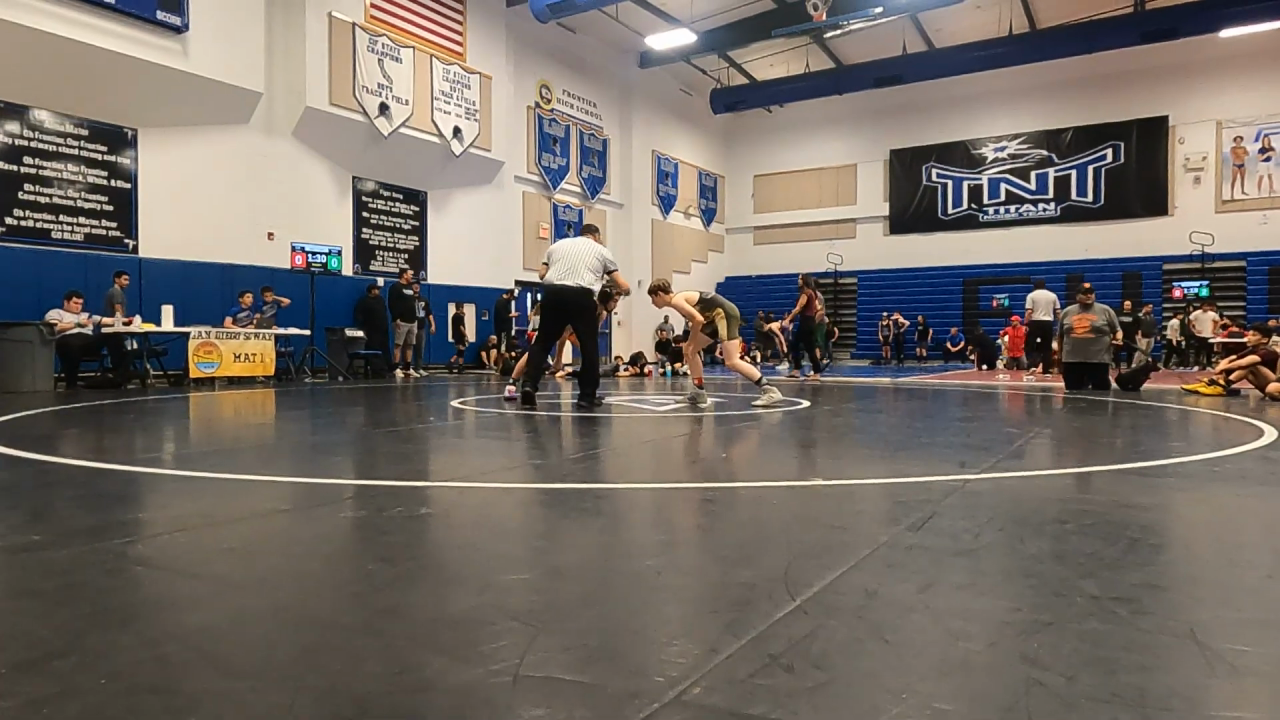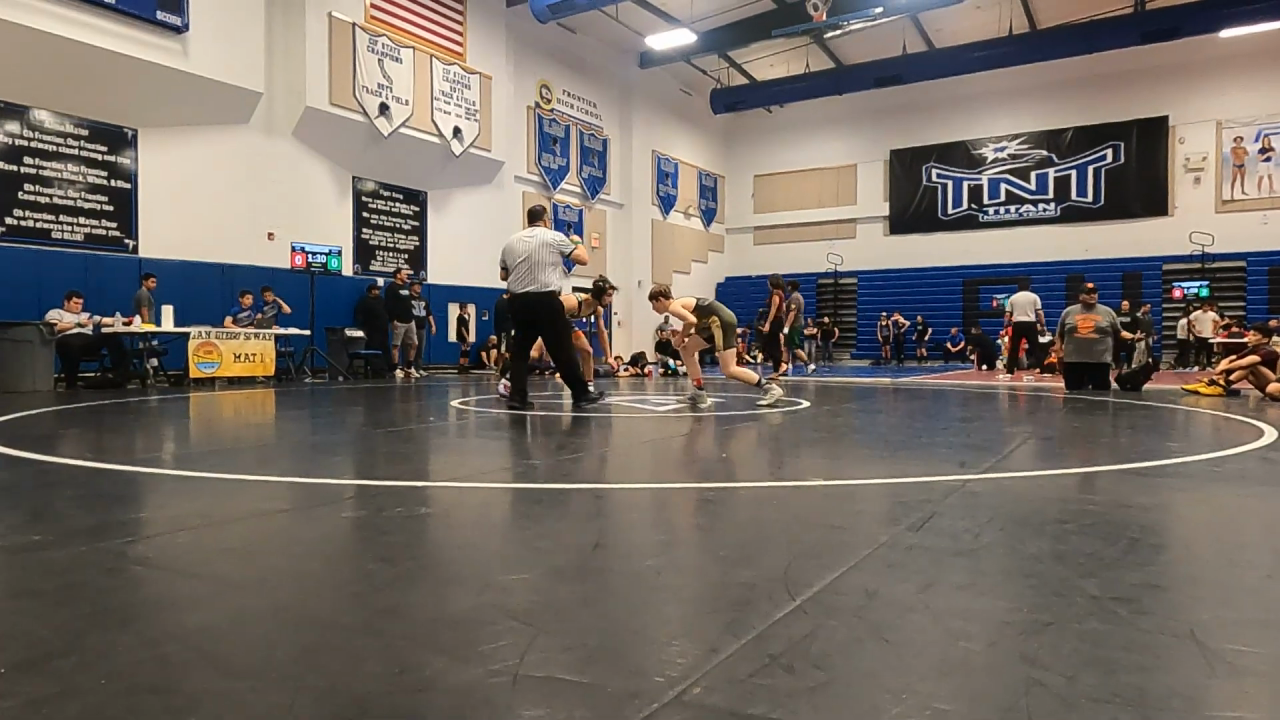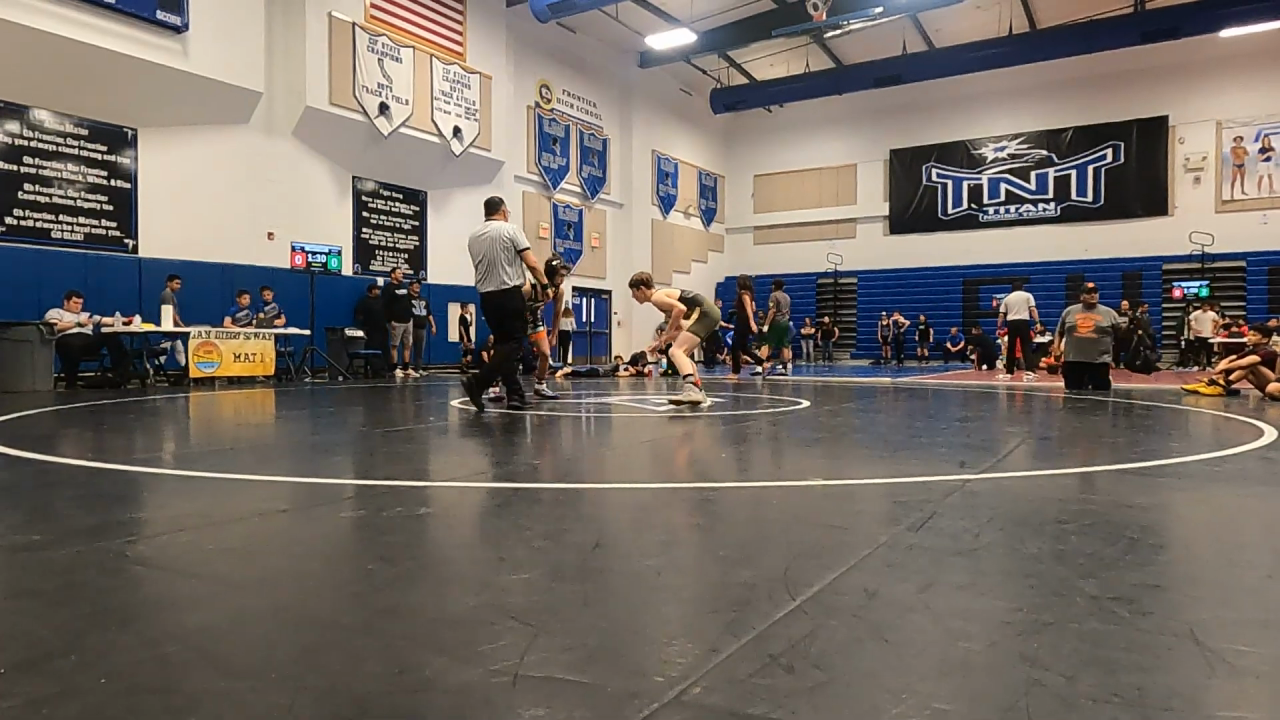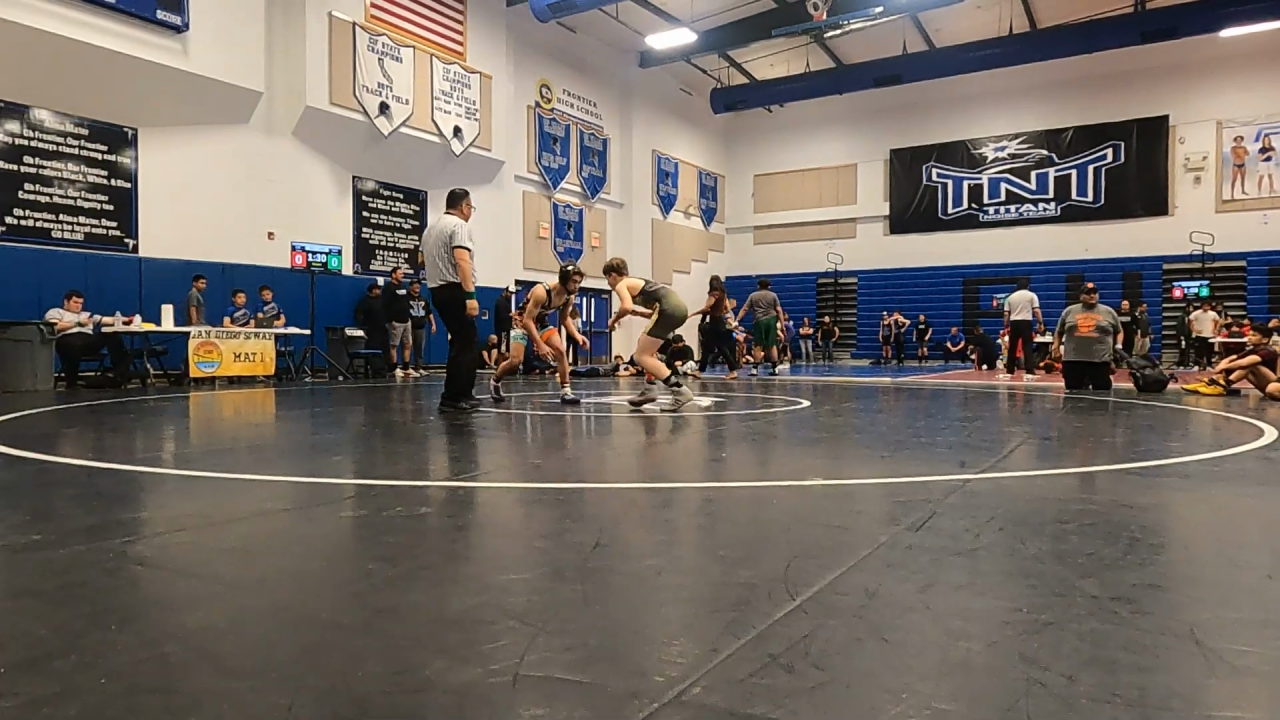
dt=0.4s
person 1, frame 1
left shoulder: (559, 245)
right shoulder: (602, 251)
left elbow: (542, 274)
right elbow: (622, 285)
right wrist: (626, 290)
left hip: (552, 293)
right hip: (581, 296)
left knee: (543, 342)
right knee: (589, 346)
left ankle: (529, 384)
right ankle: (587, 395)
person 1, frame 2
left shoulder: (511, 242)
right shoulder: (554, 237)
left elbow: (503, 276)
right elbow: (583, 259)
right wrist: (577, 242)
left hip: (518, 301)
right hip: (545, 300)
left knee: (520, 350)
right knee: (562, 348)
left ankle: (517, 397)
right ankle: (581, 394)
person 1, frame 3
left shoulder: (473, 237)
right shoulder: (510, 230)
right elbow: (532, 263)
right wrist: (544, 284)
left hip: (487, 297)
right hip: (509, 295)
left knee: (504, 345)
right knee: (513, 344)
left ankle: (515, 396)
right ankle: (476, 383)
person 1, frame 4
left shoulder: (432, 228)
right shoulder: (459, 226)
left elbow: (426, 260)
right elbow: (462, 260)
right wrist: (471, 295)
left hip: (438, 291)
right hip: (454, 291)
left knee: (461, 342)
right knee: (465, 344)
left ankle: (463, 394)
right ankle: (454, 399)
